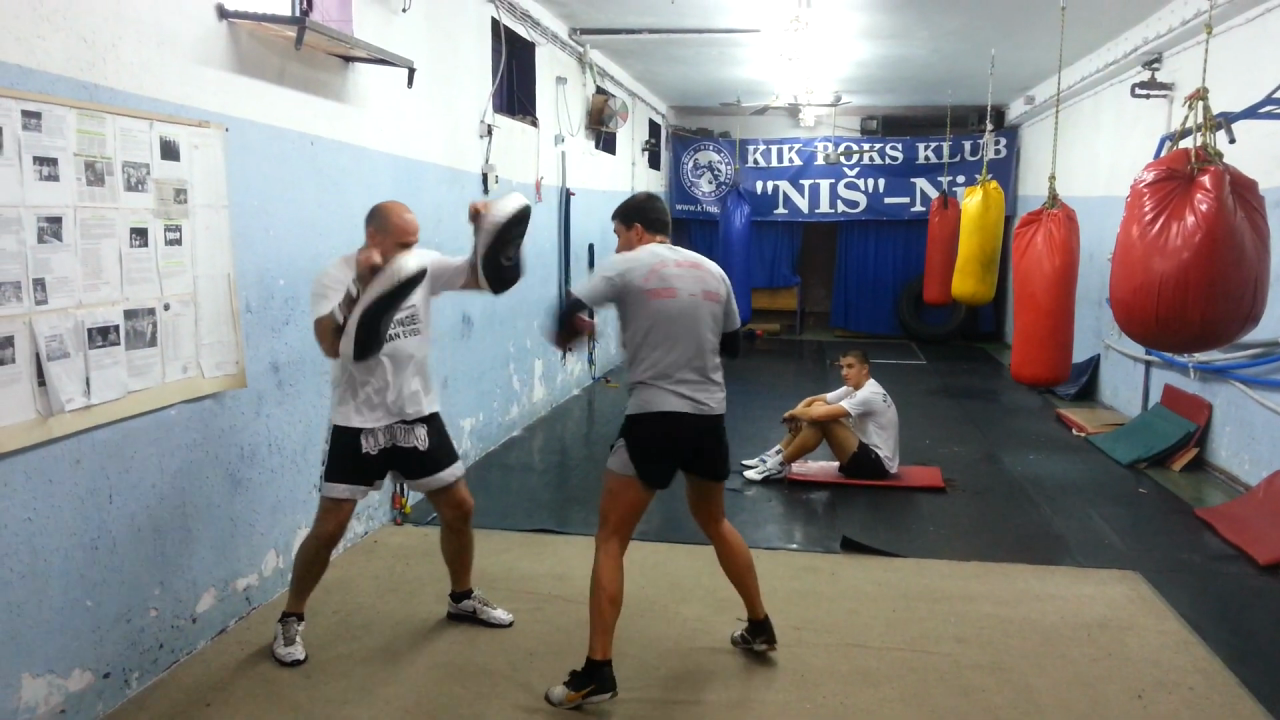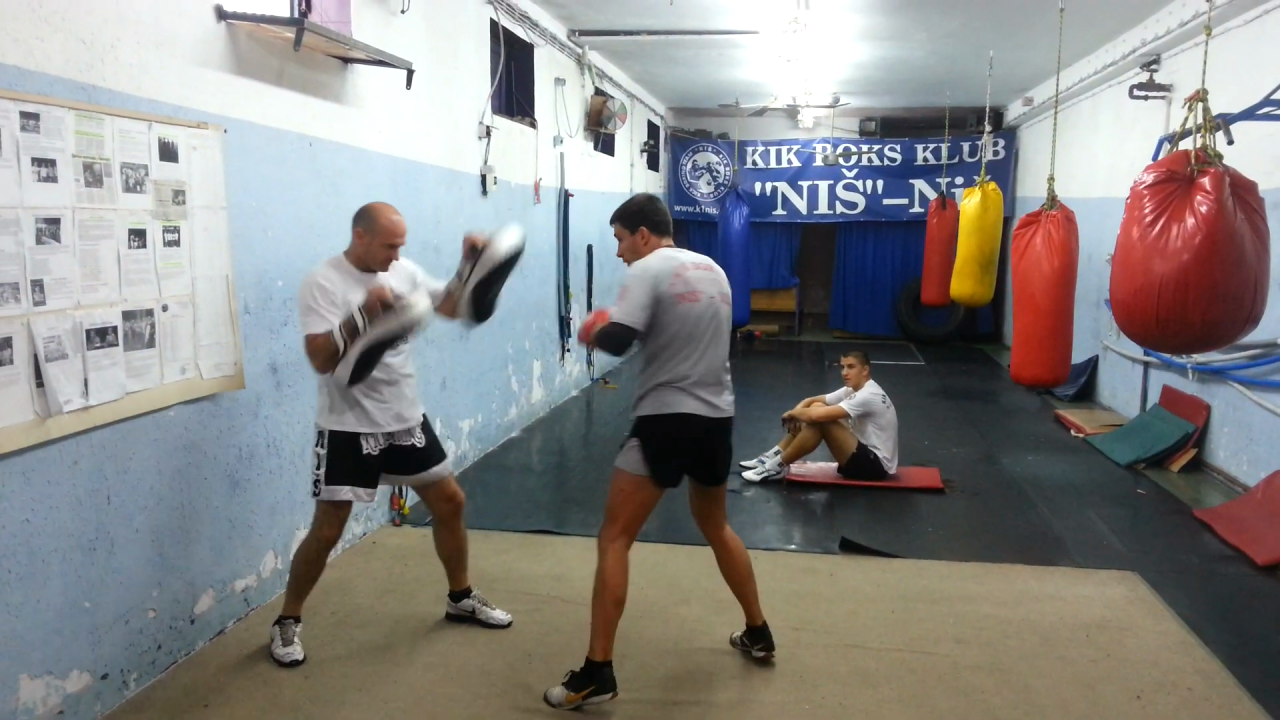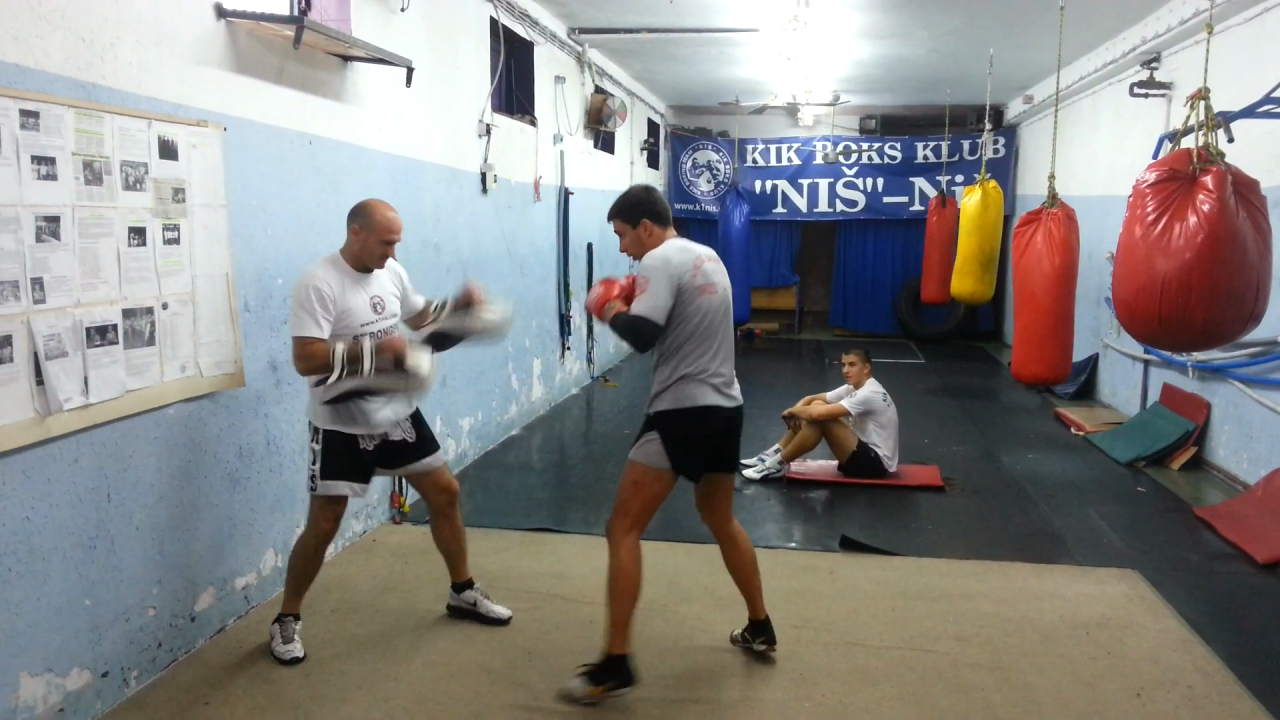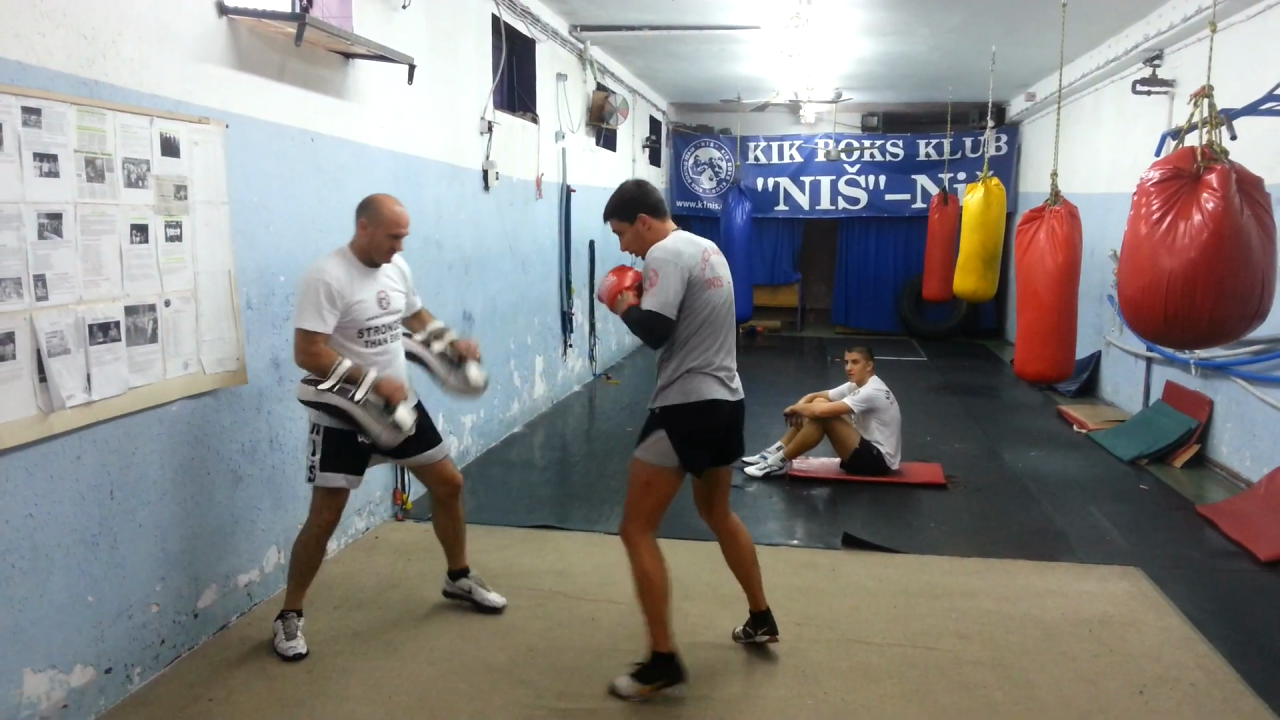
dt=0.1s
person 1, frame 1
left shoulder: (629, 265)
right shoulder: (714, 273)
left elbow: (572, 307)
right elbow: (730, 344)
left wrist: (567, 333)
left hip: (654, 420)
right hip: (709, 417)
left knee: (610, 541)
right knee: (713, 521)
left ankle: (596, 672)
right ankle: (759, 628)
person 1, frame 2
left shoulder: (646, 271)
right shoulder: (712, 270)
left elbow: (620, 339)
left wrist: (596, 333)
left hip: (665, 420)
right hip: (716, 419)
left knee: (614, 539)
right knee: (716, 528)
left ankle: (596, 671)
right ankle: (758, 633)
person 1, frame 3
left shoulder: (661, 261)
right shoulder: (710, 258)
left elbow: (642, 333)
left wrist: (613, 312)
right wrist: (633, 304)
left hip: (681, 412)
right hip: (726, 409)
left knee: (623, 531)
right knee: (721, 519)
left ankle: (615, 663)
right ankle: (760, 627)
person 1, frame 4
left shoulder: (665, 254)
right shoulder: (705, 248)
left elbow: (654, 331)
left wrist: (623, 304)
right wrist: (639, 298)
left hip: (685, 406)
right hip: (726, 400)
left knee: (636, 530)
right knee: (716, 510)
left ankle: (663, 663)
right ankle: (760, 619)
person 2, frame 1
left shoulder: (423, 267)
right shoulder: (335, 277)
right elbow: (332, 344)
right wrist: (361, 285)
left hip: (418, 417)
right hip: (358, 423)
left knee: (458, 507)
right knee: (328, 529)
left ankle: (463, 598)
right ankle: (291, 619)
person 2, frame 2
left shoulder: (403, 272)
right shoulder: (322, 284)
left elbow: (451, 306)
right elbow: (320, 355)
left wrist: (473, 262)
right wrist: (363, 312)
left hip: (405, 418)
right hip: (348, 427)
left knee: (450, 502)
right knee: (326, 531)
left ankle: (462, 599)
right ankle: (287, 622)
person 2, frame 3
left shoulder: (392, 272)
right shoulder: (316, 283)
left elbow: (421, 319)
right elbow: (305, 361)
left wrist: (458, 304)
right wrist: (371, 350)
left hip: (398, 413)
right hip: (341, 425)
left knee: (445, 492)
right knee: (322, 527)
left ankle: (463, 591)
right ankle: (287, 620)
person 2, frame 4
left shoulder: (396, 268)
right shoulder: (324, 277)
left elbow: (415, 317)
right elbow: (308, 353)
left wrist: (452, 343)
right wrist: (371, 384)
left hip: (401, 407)
right hip: (342, 418)
left knee: (448, 484)
right knee: (324, 517)
left ankle: (460, 578)
right ankle: (290, 616)
